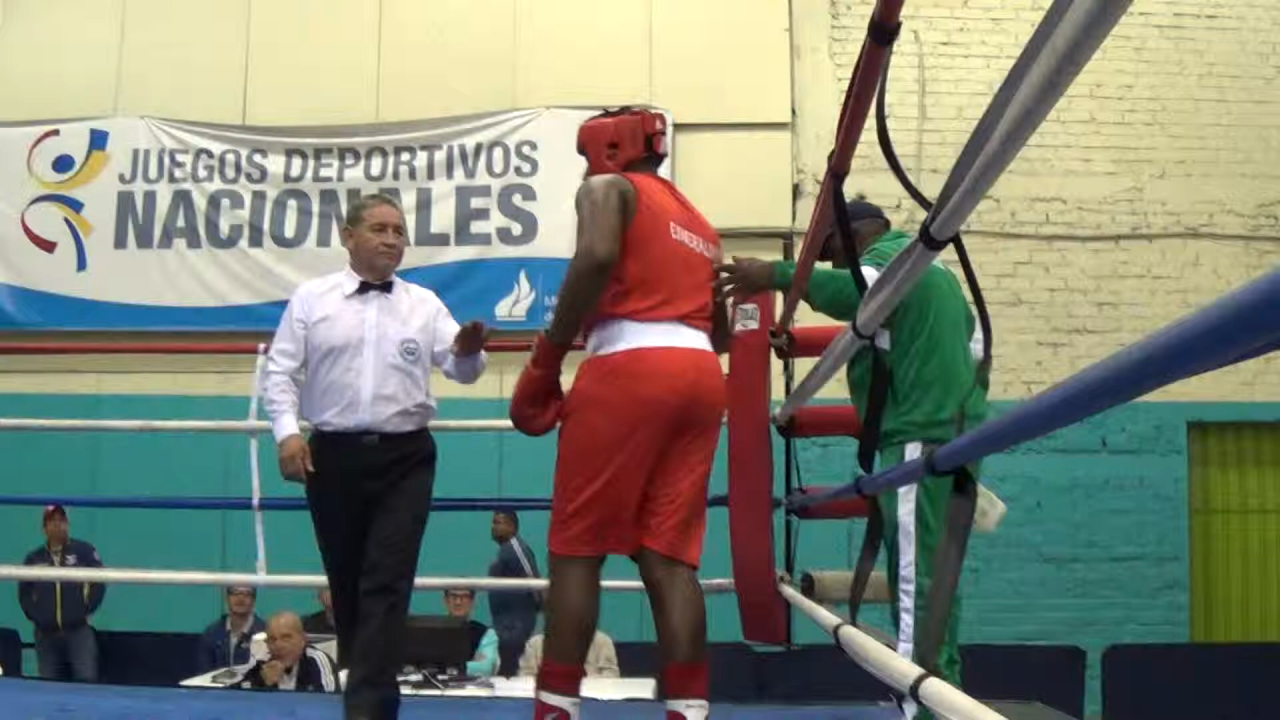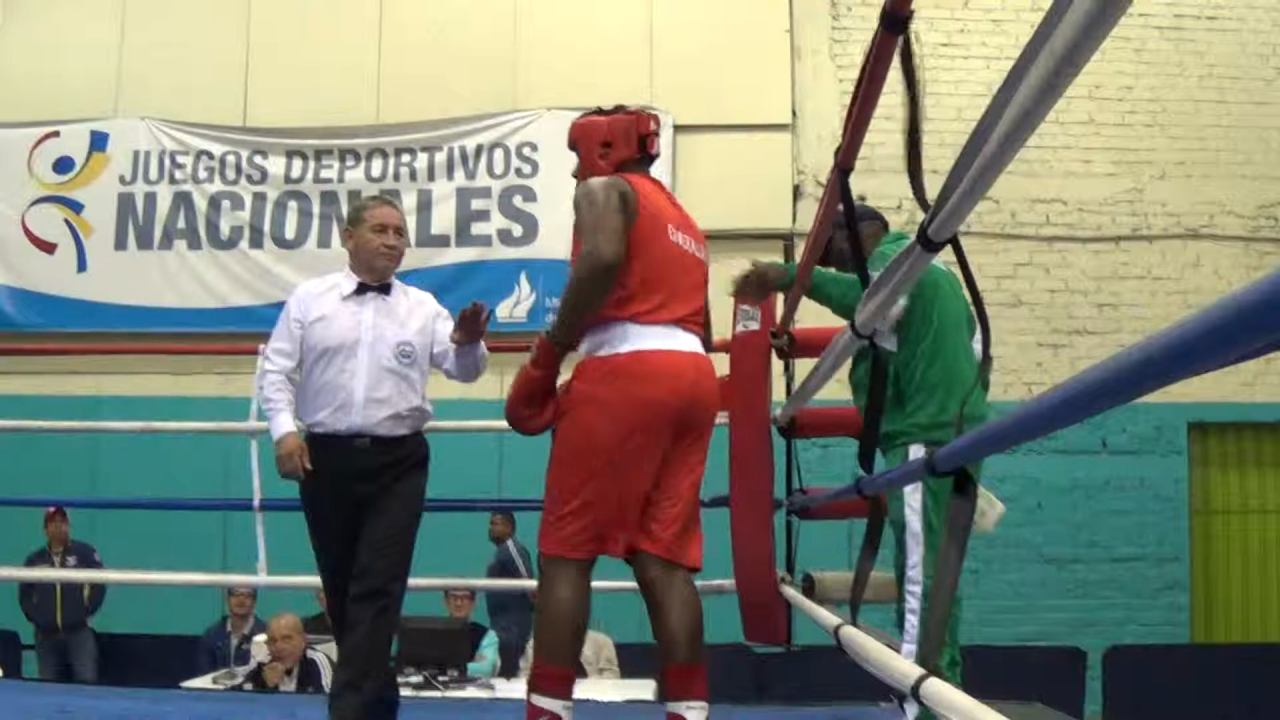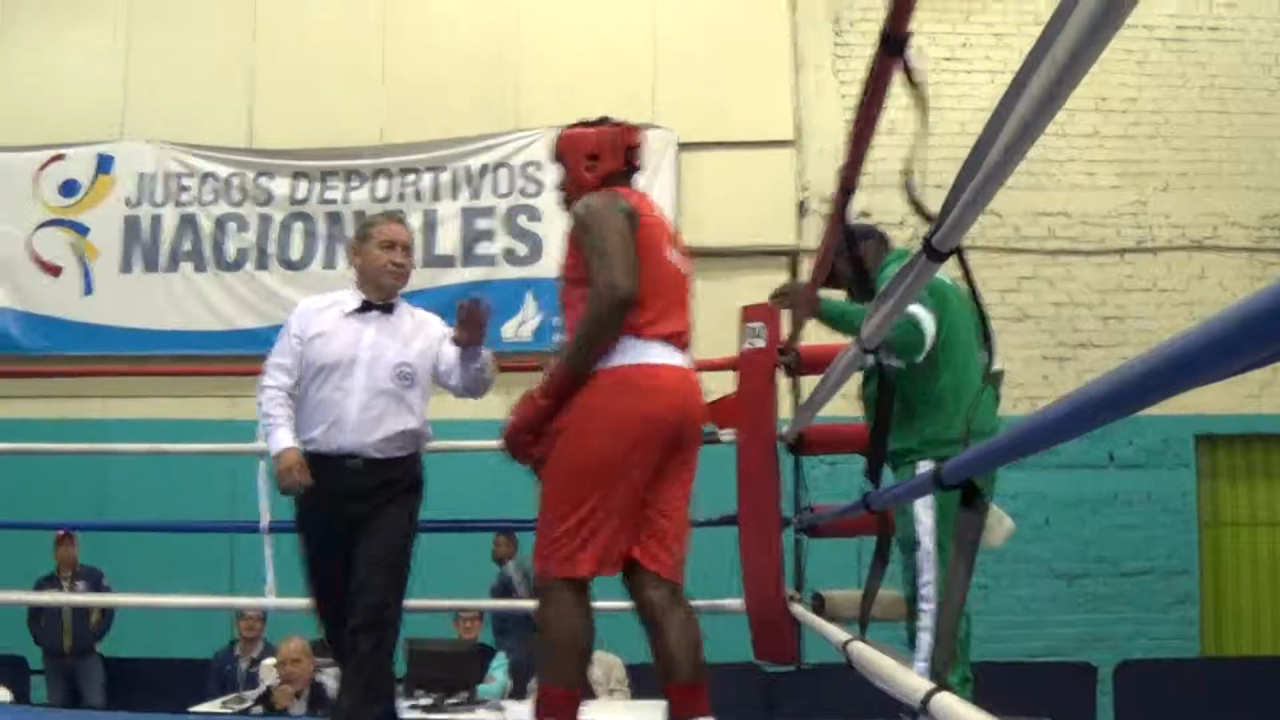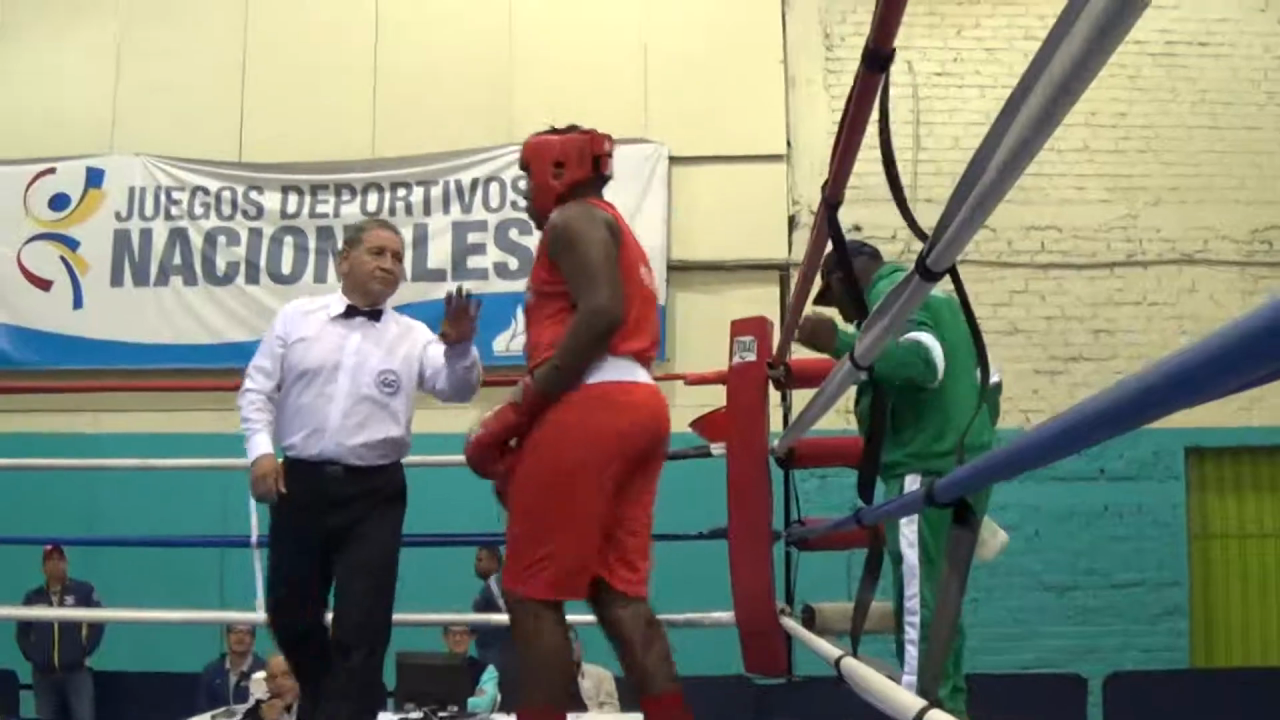
dt=0.1s
person 1, frame 1
left shoulder: (608, 188)
right shoulder: (695, 219)
left elbow: (596, 258)
right elbow: (718, 326)
left wrist: (546, 352)
left hip: (630, 371)
right hip: (698, 373)
left knee: (575, 551)
right knee: (667, 557)
person 1, frame 2
left shoulder: (605, 190)
right shoulder: (683, 221)
left elbow: (600, 261)
left wrist: (545, 354)
left hip: (625, 374)
right hip: (692, 375)
left knee: (566, 551)
right knee: (665, 557)
person 1, frame 3
left shoulder: (600, 208)
right shoulder: (661, 228)
left elbow: (616, 292)
left wrist: (551, 384)
left hip: (619, 392)
right hip: (675, 391)
left knee: (564, 573)
right knee: (654, 578)
person 1, frame 4
left shoulder: (574, 219)
right shoulder: (622, 238)
left elbow: (600, 312)
left wrist: (524, 403)
left hip: (586, 408)
right hip: (638, 407)
left knee: (534, 592)
right knee: (621, 593)
person 2, frame 1
left shoulder: (424, 304)
right shoulder: (311, 298)
left elbow: (461, 370)
right elbow: (280, 371)
left wrist: (469, 350)
right wrist: (287, 429)
left hip: (403, 458)
right hip: (333, 457)
left knee: (385, 584)
right knee: (348, 588)
person 2, frame 2
left shoulder: (422, 306)
right shoulder: (308, 298)
left elbow: (461, 369)
right elbow: (277, 370)
left wrist: (469, 343)
right wrist: (284, 427)
left hip: (397, 461)
right hip: (328, 459)
left knee: (377, 588)
right knee: (342, 589)
person 2, frame 3
left shoulder: (425, 327)
right shoulder: (310, 314)
left elbow: (469, 384)
right elbow: (277, 386)
left wrist: (473, 348)
right wrist: (282, 444)
left hip: (391, 483)
right hip: (322, 478)
left knee: (374, 611)
right knee: (334, 609)
person 2, frame 4
left shoulder: (411, 335)
right shoulder: (295, 318)
left elbow: (456, 387)
right elbow: (257, 389)
left wrist: (460, 347)
right wrist: (260, 449)
left hip: (374, 493)
right hip: (302, 486)
left knee: (361, 625)
right knee: (291, 618)
person 3, frame 1
left shoulder: (888, 253)
right shoulder: (933, 266)
left elbow: (856, 293)
right elbow: (975, 351)
left wrist: (777, 274)
left hip: (922, 439)
right hip: (952, 436)
left knee: (918, 576)
right knee: (929, 573)
person 3, frame 2
left shoulder: (893, 257)
right shoulder: (932, 266)
left elbow: (870, 299)
right elbow: (975, 352)
left wrist: (792, 277)
left hip: (924, 440)
right hip: (955, 437)
left knee: (923, 575)
right knee: (932, 574)
person 3, frame 3
left shoulder: (898, 276)
right shoulder: (942, 281)
left elbow: (907, 334)
right elbow: (986, 368)
left wrist: (824, 307)
left hip: (935, 457)
right hip: (969, 452)
left knee: (931, 591)
right knee: (941, 586)
right ankle: (952, 697)
person 3, frame 4
left shoulder: (888, 290)
right shoulder: (939, 295)
left elbow: (919, 362)
right elbow: (986, 382)
left wrist: (840, 342)
left hip: (927, 470)
right hip: (965, 465)
left knee: (920, 603)
right knee: (936, 598)
